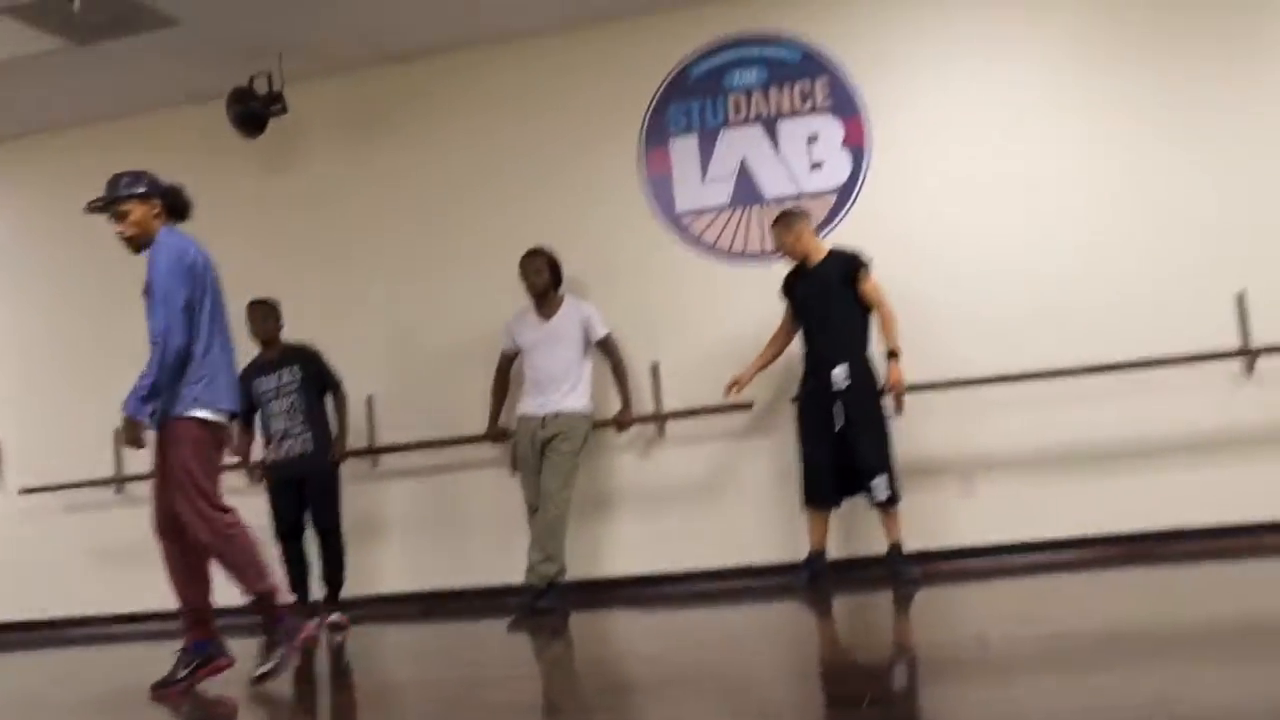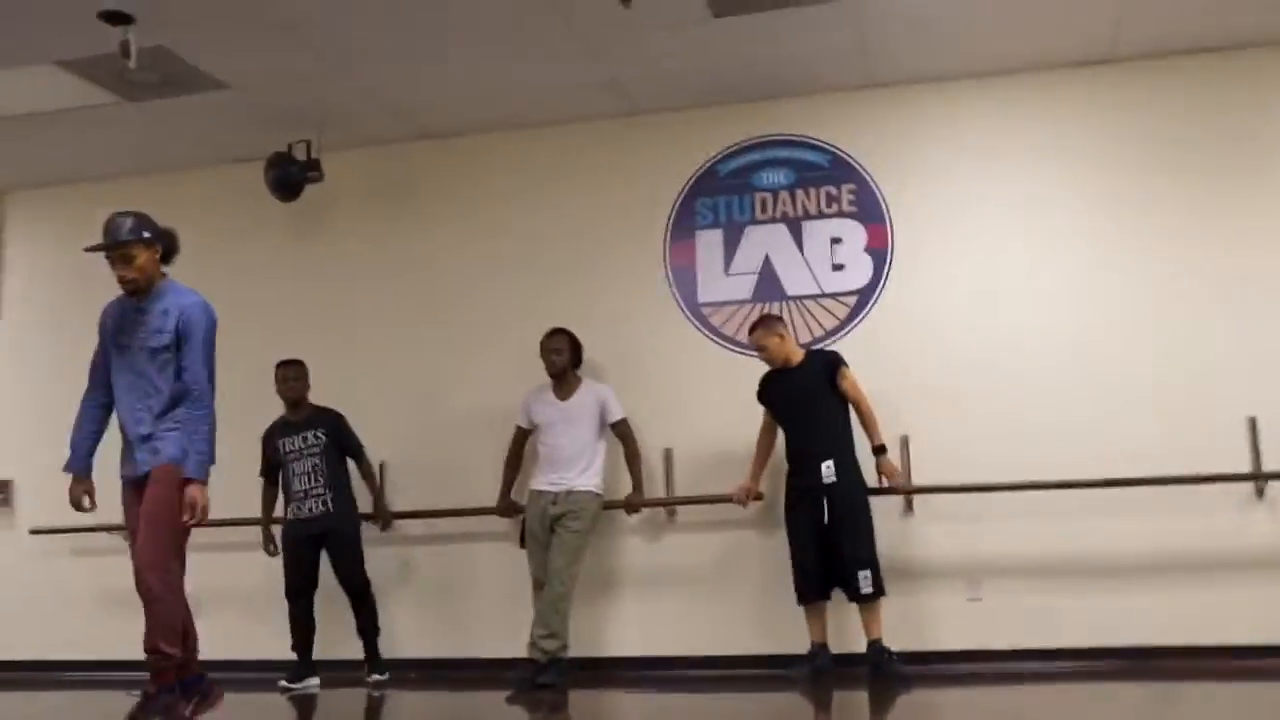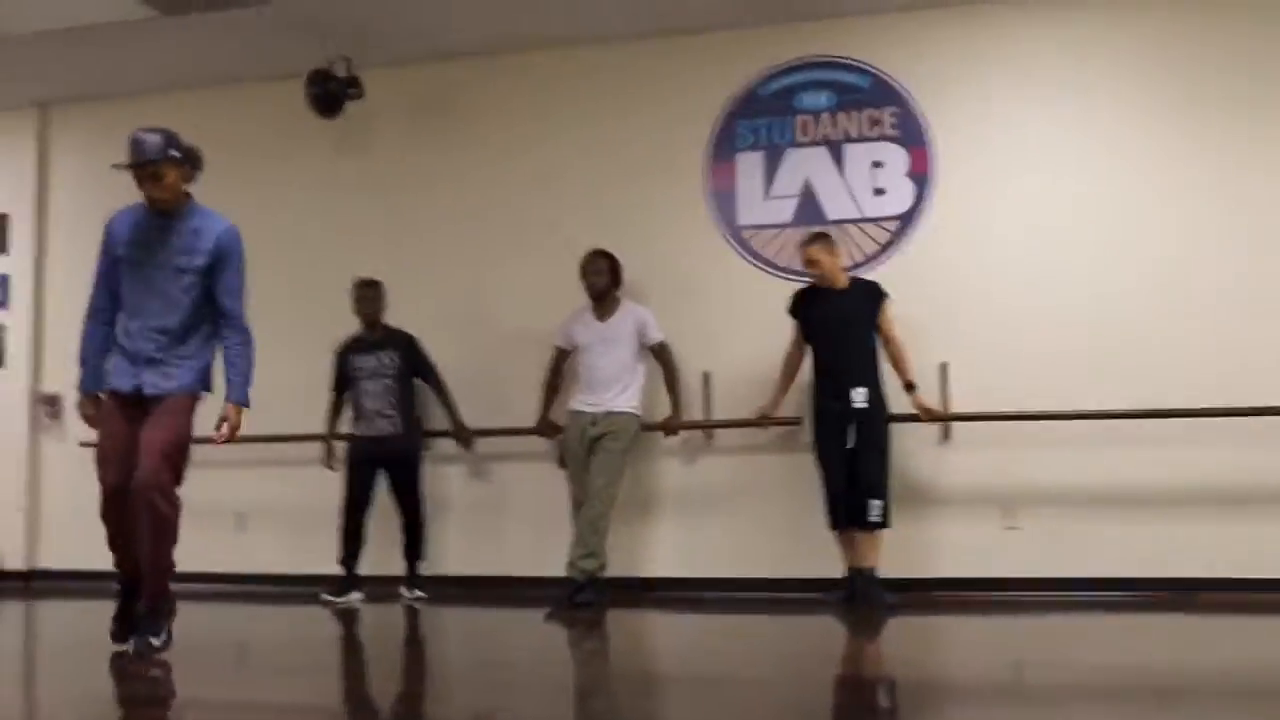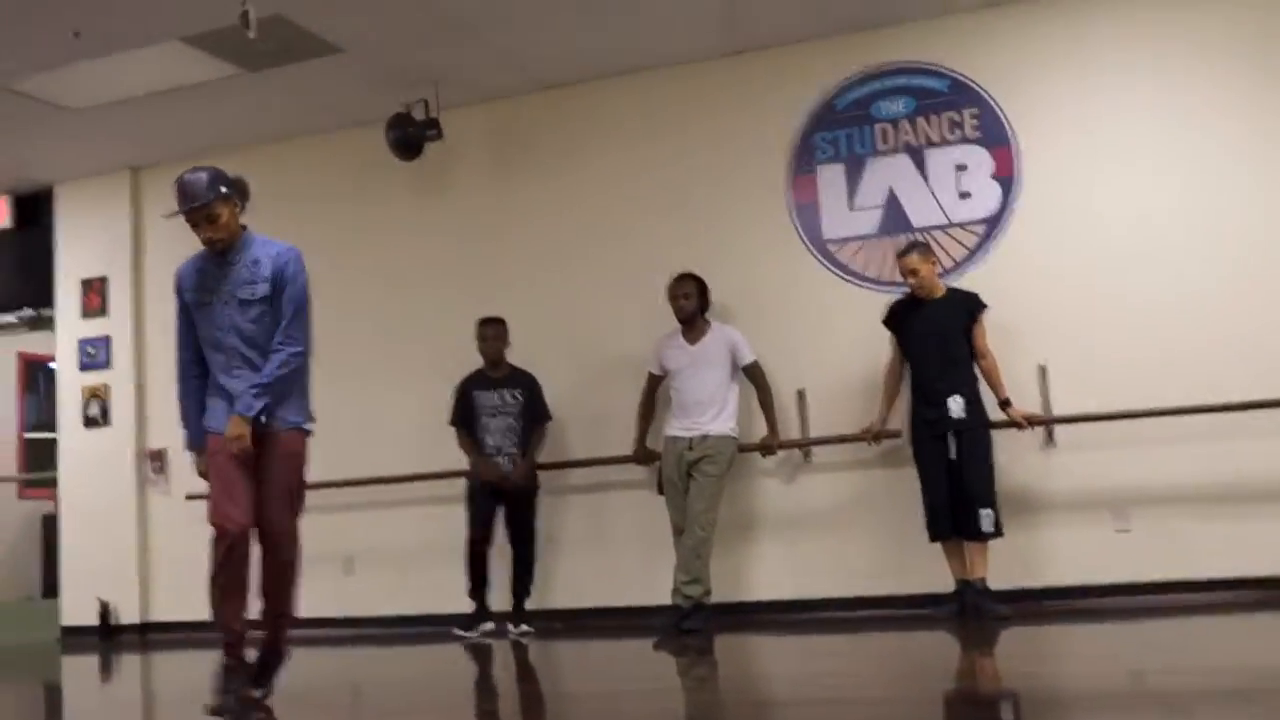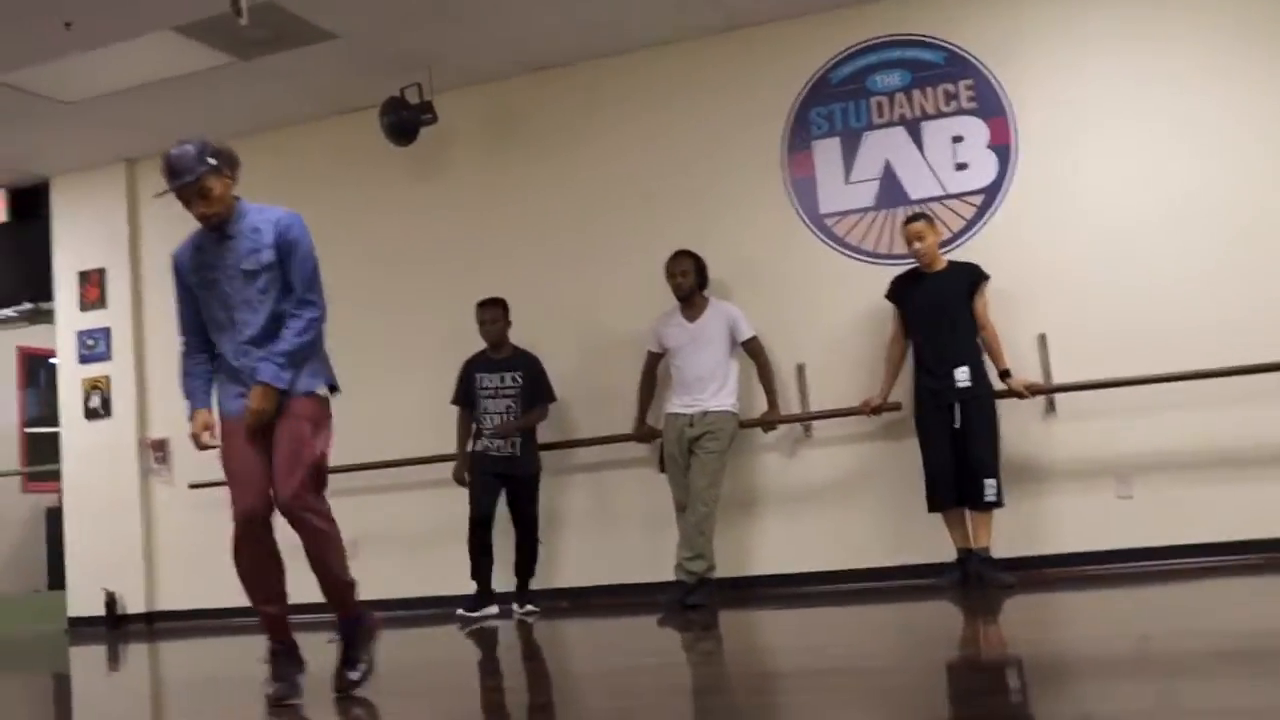
dt=0.4s
person 1, frame 1
left shoulder: (170, 253)
right shoulder: (182, 257)
left elbow: (171, 341)
left wrist: (135, 408)
right wrist: (186, 414)
left hip: (194, 402)
right hip: (181, 413)
left knee: (204, 515)
right knee: (172, 526)
left ankle: (275, 620)
right ankle: (201, 645)
person 1, frame 2
left shoulder: (190, 309)
right shoulder: (113, 315)
left elbow: (199, 397)
right elbow: (97, 395)
left wrist: (200, 477)
right wrist: (78, 465)
left hip: (176, 458)
right hip: (137, 461)
left knee: (156, 568)
right knee: (151, 572)
person 1, frame 3
left shoulder: (218, 235)
right shoulder: (120, 229)
left elbow: (232, 322)
right elbow: (101, 312)
left wrist: (237, 397)
right wrist: (90, 383)
left hip: (180, 381)
right hip: (122, 380)
left knee: (153, 484)
right knee: (114, 486)
left ankle: (156, 602)
right ankle: (130, 587)
person 1, frame 4
left shoulder: (281, 259)
right shoulder: (188, 277)
left elbow: (293, 348)
right elbow: (191, 363)
left wrist: (250, 411)
right wrist: (195, 435)
left hip: (280, 417)
right hip: (224, 421)
left knee: (278, 531)
right knee: (231, 529)
left ankle: (274, 644)
right ankle: (234, 658)
person 1, frame 5
left shoulder: (281, 227)
right shoulder: (186, 258)
left elbow: (309, 312)
right elbow: (195, 341)
left wrist: (270, 380)
right wrist: (200, 403)
left hip: (296, 385)
right hip: (240, 401)
left knee: (297, 497)
right knee: (249, 518)
left ankle: (353, 621)
right ankle: (284, 650)
person 2, frame 1
left shoulder: (848, 265)
right shoulder: (794, 281)
left elbow: (882, 310)
right elbow: (785, 333)
left wrist: (893, 360)
right wrist: (750, 372)
left hip: (856, 379)
right hip: (815, 384)
left knee: (874, 463)
right knee: (818, 469)
left ankle: (896, 553)
right ankle: (816, 558)
person 2, frame 2
left shoulder: (827, 363)
right shoulder: (770, 385)
left elbow: (861, 405)
right elbow: (768, 433)
left wrist: (880, 454)
right wrist: (753, 481)
left hip: (842, 476)
right hip: (801, 484)
left knee: (857, 558)
right knee: (808, 566)
left ankle: (877, 648)
right ankle: (818, 651)
person 2, frame 3
left shoulder: (869, 293)
right shoulder: (804, 301)
left elbow: (890, 341)
right elbow: (796, 351)
left wrist: (912, 391)
right wrist: (776, 400)
left hip: (867, 405)
right hip: (828, 408)
left knee: (870, 487)
right knee: (839, 490)
left ankle: (868, 576)
right ankle: (852, 574)
person 2, frame 4
left shoulder: (966, 303)
right shoulder: (899, 313)
left elbow: (983, 356)
right elbow: (896, 366)
left wrist: (1006, 404)
right wrist: (881, 419)
left hip: (967, 415)
right hip: (926, 421)
left knee: (976, 497)
right knee: (940, 503)
left ankle: (978, 588)
right ankle: (961, 587)
person 2, frame 5
left shoulder: (968, 275)
right shoulder: (902, 286)
left elbow: (985, 328)
right elbow: (899, 340)
left wrist: (1007, 375)
right wrist: (883, 393)
left hip: (972, 387)
right hip: (930, 393)
left knee: (981, 468)
right knee: (941, 474)
left ankle: (982, 557)
right ankle: (964, 555)
person 3, frame 1
left shoulder: (581, 312)
right shoulder: (517, 322)
left elbow: (613, 355)
right elbow: (503, 370)
left wrist: (626, 406)
right wrist: (494, 421)
left hip: (569, 416)
right hip: (528, 419)
left knee: (553, 501)
right knee: (536, 505)
left ankle: (539, 584)
right ankle: (550, 583)
person 3, frame 2
left shoulder: (599, 394)
right shoulder: (534, 400)
left elbow: (627, 439)
right elbow: (517, 446)
left wrist: (637, 489)
right wrist: (504, 495)
left hip: (581, 496)
right hip: (540, 496)
left knee: (560, 578)
right knee: (542, 580)
left ankle: (542, 657)
right ankle: (552, 658)
person 3, frame 3
left shoulder: (638, 316)
right shoulder: (574, 321)
left elbow: (666, 361)
right elbow: (556, 367)
left wrist: (675, 411)
right wrist: (544, 415)
left hip: (620, 417)
right hip: (579, 416)
left knee: (599, 498)
right knee: (582, 500)
left ankle: (582, 575)
right ankle: (590, 575)
person 3, frame 4
left shoulder: (728, 337)
right shoulder: (665, 345)
left elbow: (759, 381)
right elbow: (650, 393)
left wrist: (772, 431)
right wrist: (640, 442)
left hip: (716, 440)
right hip: (675, 441)
left knee: (699, 524)
right knee: (681, 526)
left ankle: (686, 601)
right ankle: (695, 601)
person 3, frame 5
left shoulder: (727, 313)
right shoulder: (664, 323)
left elbow: (759, 356)
right elbow: (649, 371)
left wrist: (773, 406)
right wrist: (640, 421)
left hip: (716, 416)
right hip: (676, 418)
left knee: (702, 500)
right knee: (684, 503)
left ankle: (689, 576)
right ankle: (699, 576)
person 4, frame 1
left shoulder: (305, 357)
right shoulder: (249, 376)
left elbow: (337, 393)
right elbow: (246, 423)
left wrist: (340, 438)
right wrist: (247, 460)
left hip: (318, 459)
right hip: (280, 467)
left knee: (328, 528)
right knee: (288, 535)
left ankle: (332, 602)
right ankle: (303, 606)
person 4, frame 2
left shoulder: (330, 420)
right shoulder: (273, 435)
left elbow: (360, 459)
right elbow: (270, 483)
left wrist: (378, 501)
right wrist: (265, 526)
left hip: (339, 520)
right hip: (297, 526)
left knee: (357, 585)
right knee: (298, 593)
left ankle: (373, 655)
right ankle: (304, 666)
person 4, frame 3
left shoulder: (405, 343)
right shoulder: (348, 351)
left elbow: (435, 382)
right elbow: (339, 396)
left wrist: (456, 421)
right wrist: (328, 440)
left hip: (404, 442)
right hip: (364, 443)
left knee: (411, 509)
right knee: (354, 508)
left ankle: (412, 577)
right ankle: (349, 580)
person 4, frame 4
left shoulder: (526, 382)
right shoulder: (468, 386)
left elbow: (540, 427)
right elbow: (461, 433)
left wrist: (526, 466)
right wrist: (483, 464)
left hip: (522, 479)
right hip: (483, 479)
left knee: (523, 544)
right knee: (477, 542)
left ankle: (518, 611)
right ankle: (480, 610)
person 4, frame 5
left shoulder: (528, 363)
right shoulder: (471, 367)
left elbow: (543, 409)
right elbow: (465, 413)
left wrist: (514, 426)
right wrist: (460, 457)
left hip: (522, 461)
right hip: (483, 460)
left knee: (526, 526)
right knee: (480, 521)
left ankle: (523, 592)
right ankle: (484, 594)
